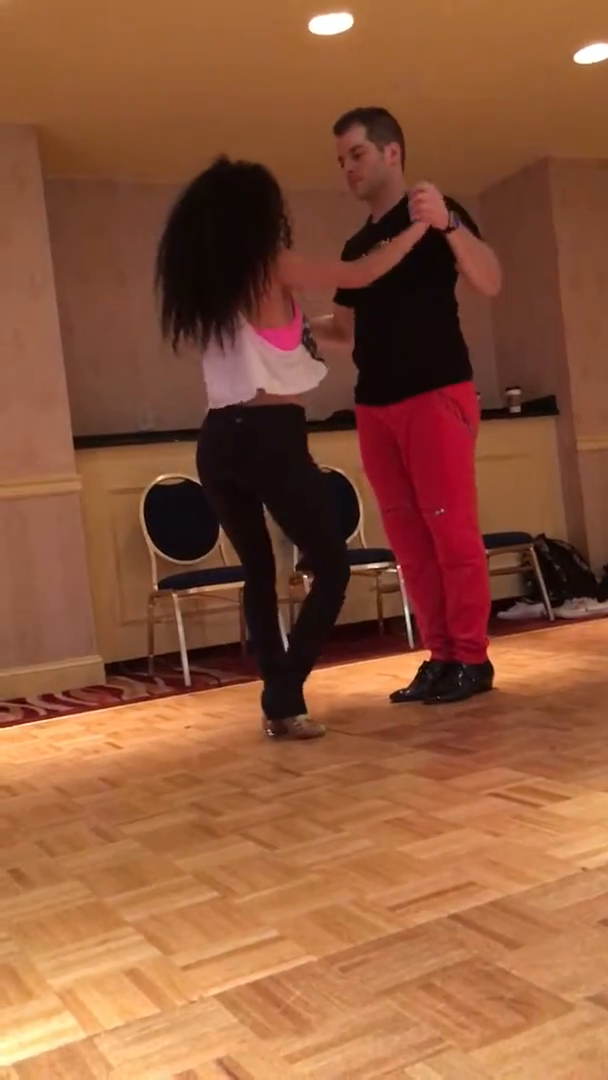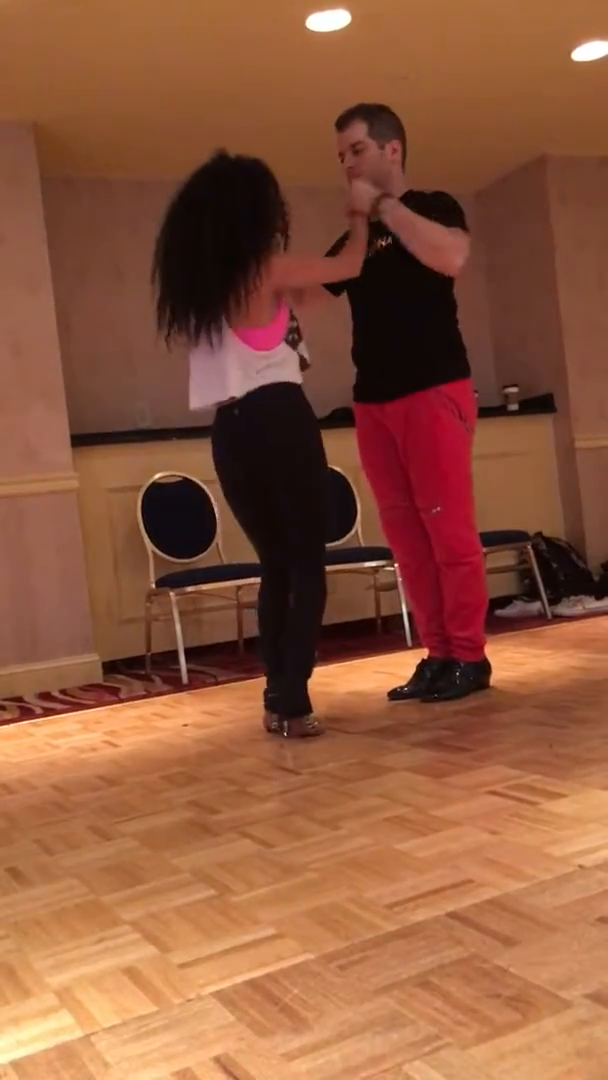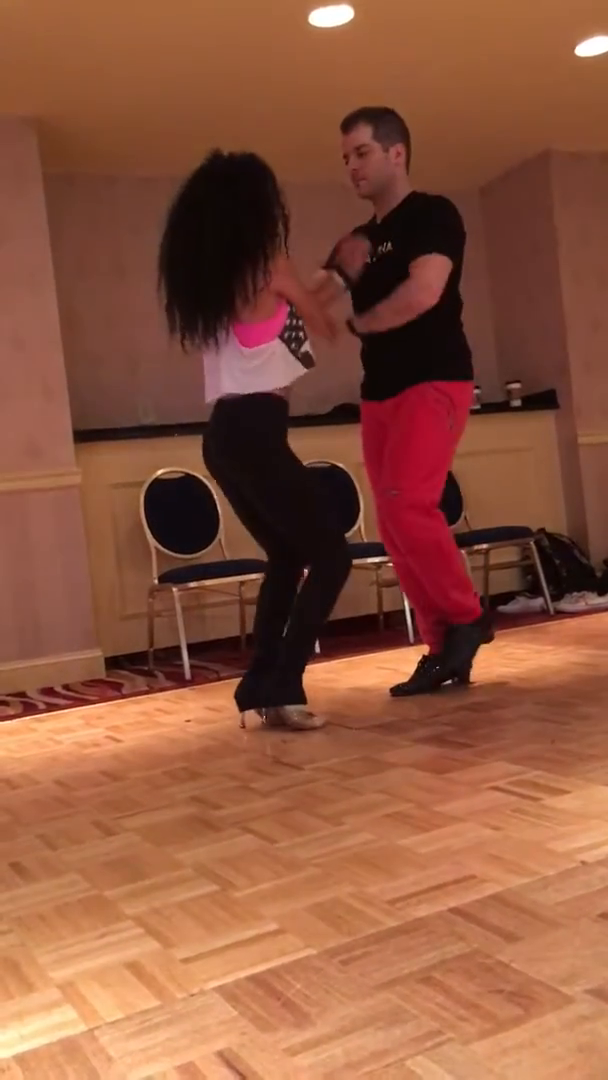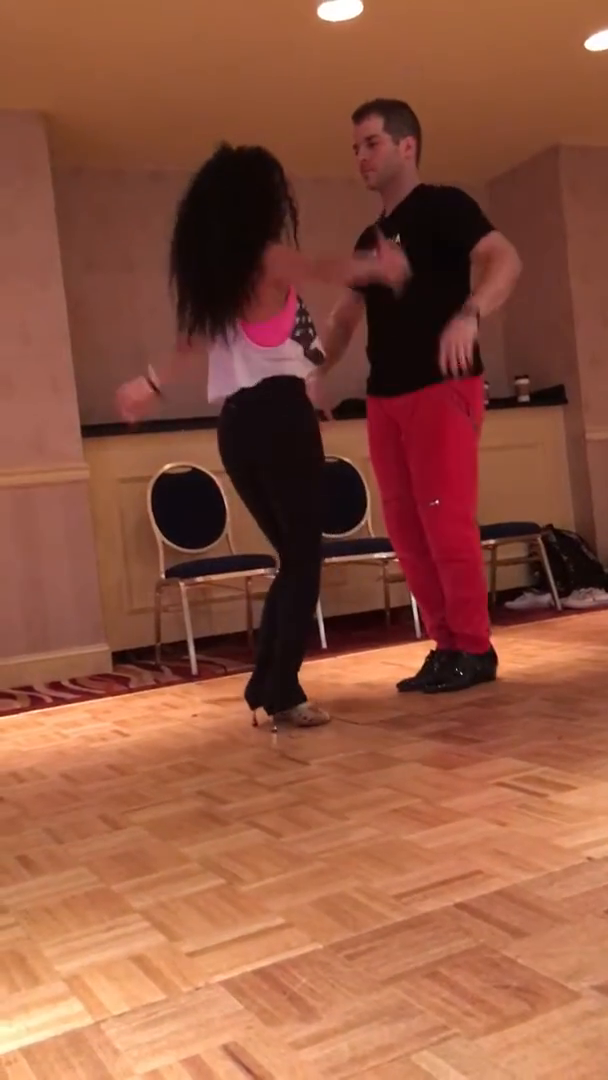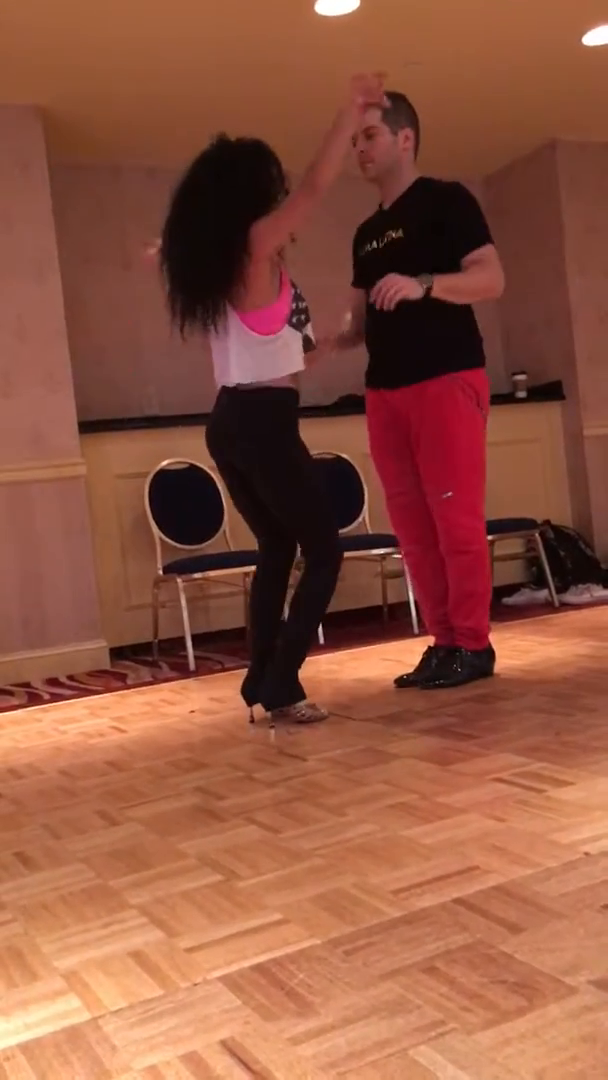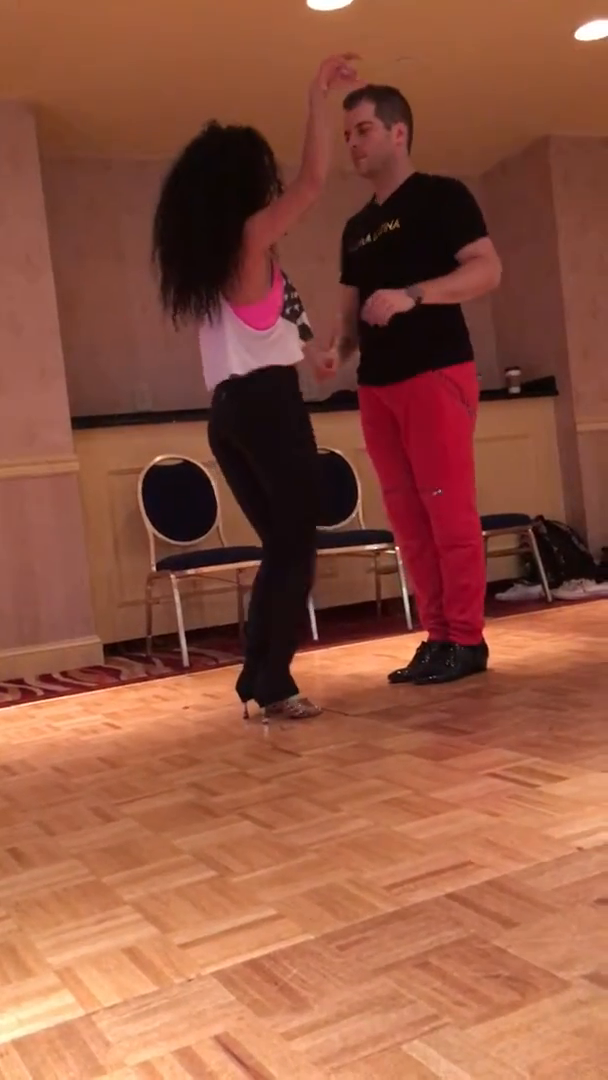
dt=0.4s
person 1, frame 1
left shoulder: (203, 283)
right shoulder: (273, 268)
right elbow: (361, 274)
right wrist: (421, 227)
left hip: (218, 440)
right hip: (271, 436)
left knee: (258, 568)
right knee: (331, 567)
left ankle: (277, 693)
right ankle: (285, 695)
person 1, frame 2
left shoulder: (197, 277)
right shoulder: (266, 266)
right elbow: (348, 267)
right wrist: (361, 217)
left hip: (231, 431)
right hip: (280, 418)
left knee: (277, 566)
right knee: (306, 562)
left ankle: (278, 694)
right ankle: (292, 700)
person 1, frame 3
left shoulder: (205, 277)
right shoulder: (267, 266)
right elbow: (321, 322)
right wrist: (332, 315)
left hip: (224, 433)
right hip: (256, 429)
left knee: (286, 558)
right knee: (330, 556)
left ankle: (260, 687)
right ankle: (280, 687)
person 1, frame 4
left shoulder: (209, 269)
right shoulder: (267, 255)
left elbow: (193, 335)
right elbow: (321, 270)
left wrist: (152, 380)
right wrist: (376, 262)
left hip: (236, 424)
right hip: (278, 414)
left knee: (292, 557)
right knee: (305, 556)
left ankle: (267, 686)
right ankle: (281, 689)
person 1, frame 5
left shoulder: (208, 259)
right shoulder: (256, 241)
right elbow: (316, 185)
left wrist: (172, 257)
right wrist: (352, 110)
left hip: (230, 421)
right hip: (266, 418)
left knee: (277, 550)
right knee: (322, 551)
left ankle: (263, 682)
right ankle: (278, 686)
person 1, frame 6
left shoulder: (204, 250)
right shoulder: (251, 236)
right elbow: (312, 179)
right wrist: (319, 94)
left hip: (228, 413)
right hip: (269, 405)
left knee: (279, 547)
right knee: (297, 549)
left ankle: (257, 677)
right ankle: (272, 681)
person 2, frame 1
left shoulder: (434, 210)
right shoulder: (356, 246)
left elbow: (490, 282)
left wrist: (451, 227)
left hip: (437, 394)
right hip: (375, 404)
left knee: (450, 527)
right knee: (406, 534)
left ankle: (472, 659)
right ankle: (441, 656)
person 2, frame 2
left shoulder: (432, 209)
right shoulder: (352, 240)
left elbow: (452, 258)
left wrist: (382, 203)
left hip: (434, 392)
right hip: (374, 400)
left knee: (447, 525)
right knee: (404, 533)
left ankle: (468, 656)
right ankle: (438, 654)
person 2, frame 3
left shoulder: (434, 214)
right shoulder: (356, 240)
left elbow: (425, 291)
left wrist: (357, 321)
right wrist: (340, 271)
left hip: (435, 384)
right hip: (379, 396)
left knee: (405, 504)
right knee: (395, 527)
left ankle: (466, 616)
right ankle: (441, 647)
person 2, frame 4
left shoulder: (445, 206)
right shoulder: (369, 238)
left elbow: (505, 262)
right elbow: (346, 316)
left wrist: (469, 315)
right wrist: (314, 376)
left hip: (442, 388)
right hip: (385, 394)
left knee: (446, 519)
right knee: (405, 526)
left ankle: (475, 648)
right ankle: (446, 645)
person 2, frame 5
left shoulder: (447, 201)
right shoulder: (366, 233)
left elbow: (491, 280)
left wrist: (421, 284)
right wrist: (328, 343)
left hip: (449, 379)
right hip: (384, 390)
left knee: (455, 513)
right knee: (410, 521)
left ankle: (473, 644)
right ankle: (444, 641)
person 2, frame 6
left shoulder: (441, 196)
right shoulder: (357, 228)
left elbow: (487, 270)
left wrist: (411, 295)
right wrist: (336, 349)
left hip: (437, 375)
right hip: (377, 385)
left knee: (449, 507)
right knee: (408, 517)
left ankle: (467, 639)
right ankle: (439, 636)
